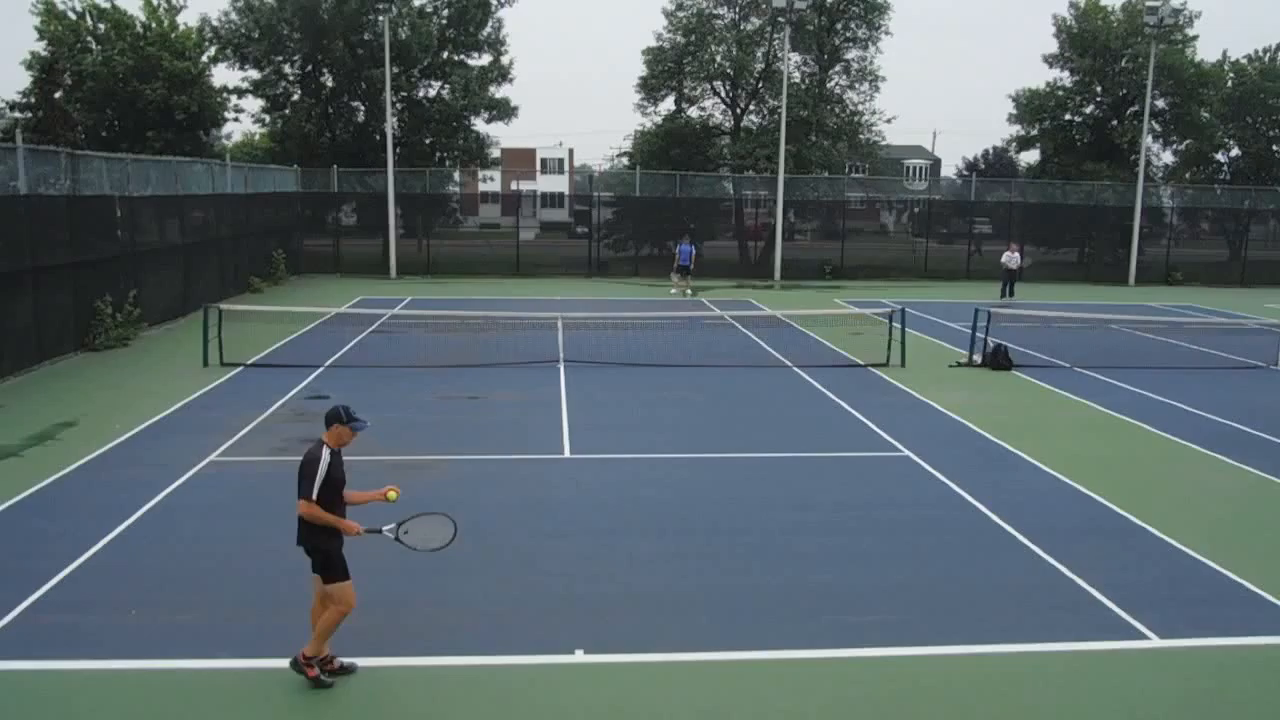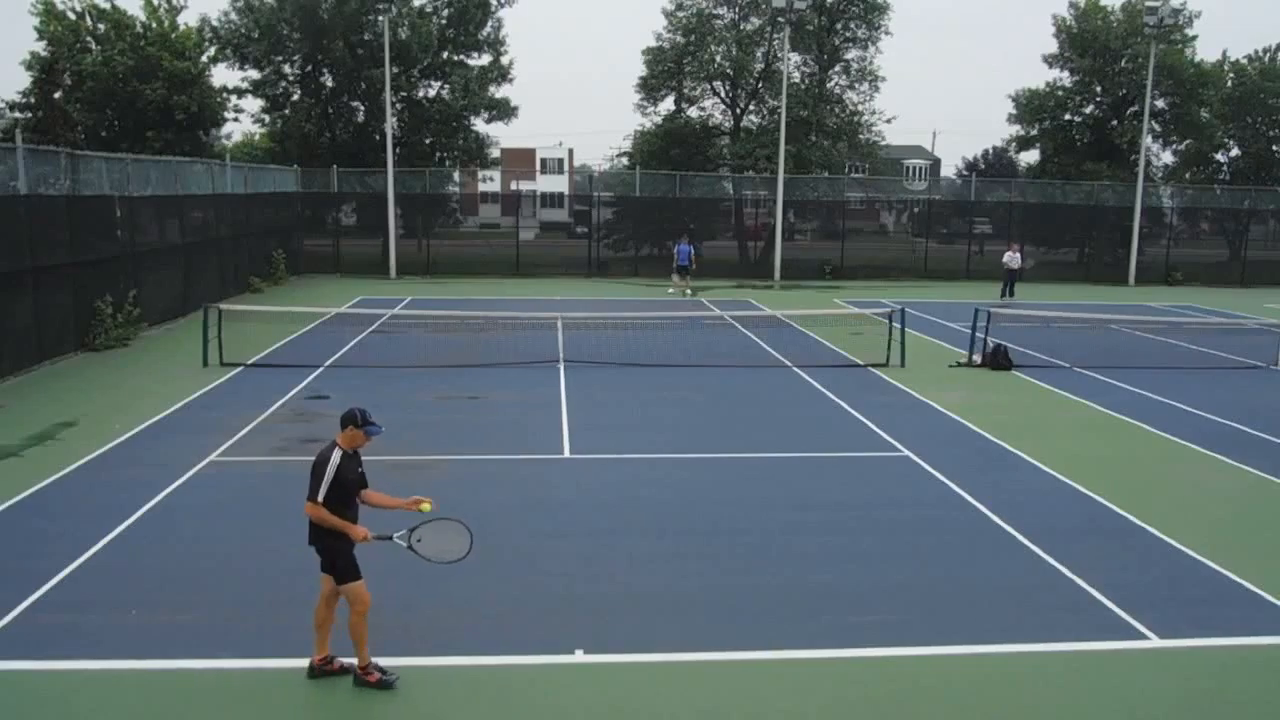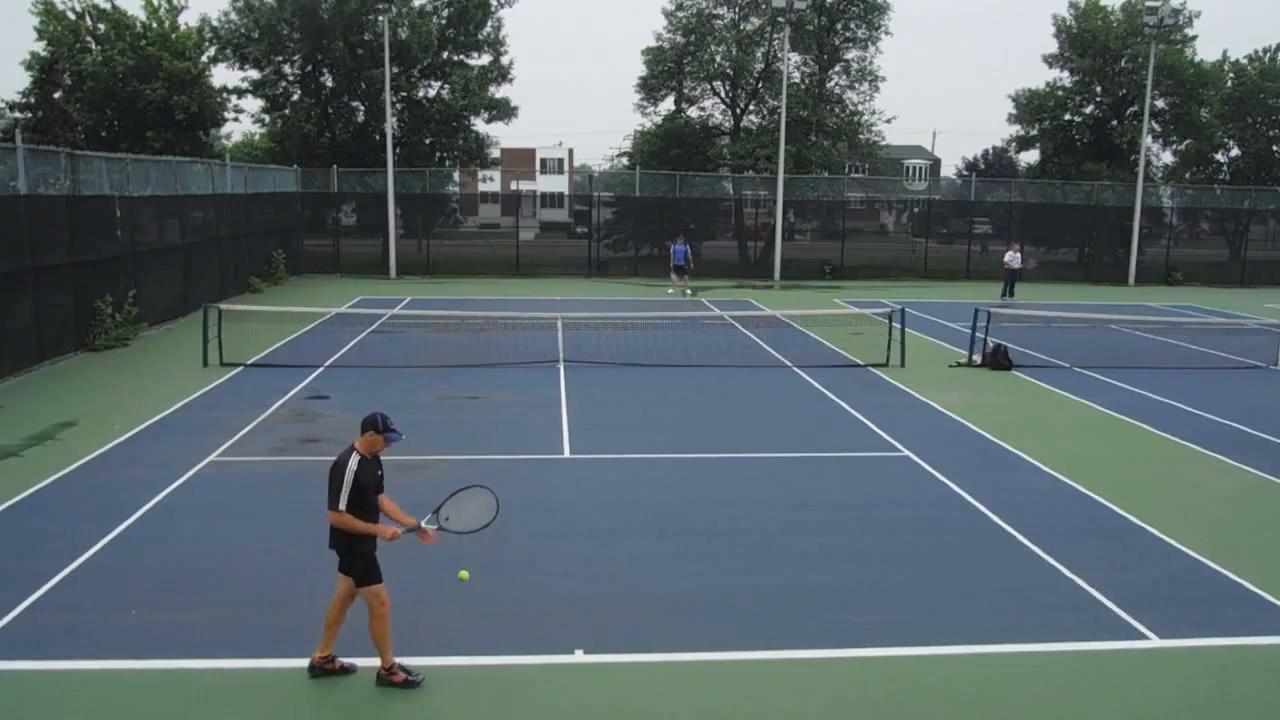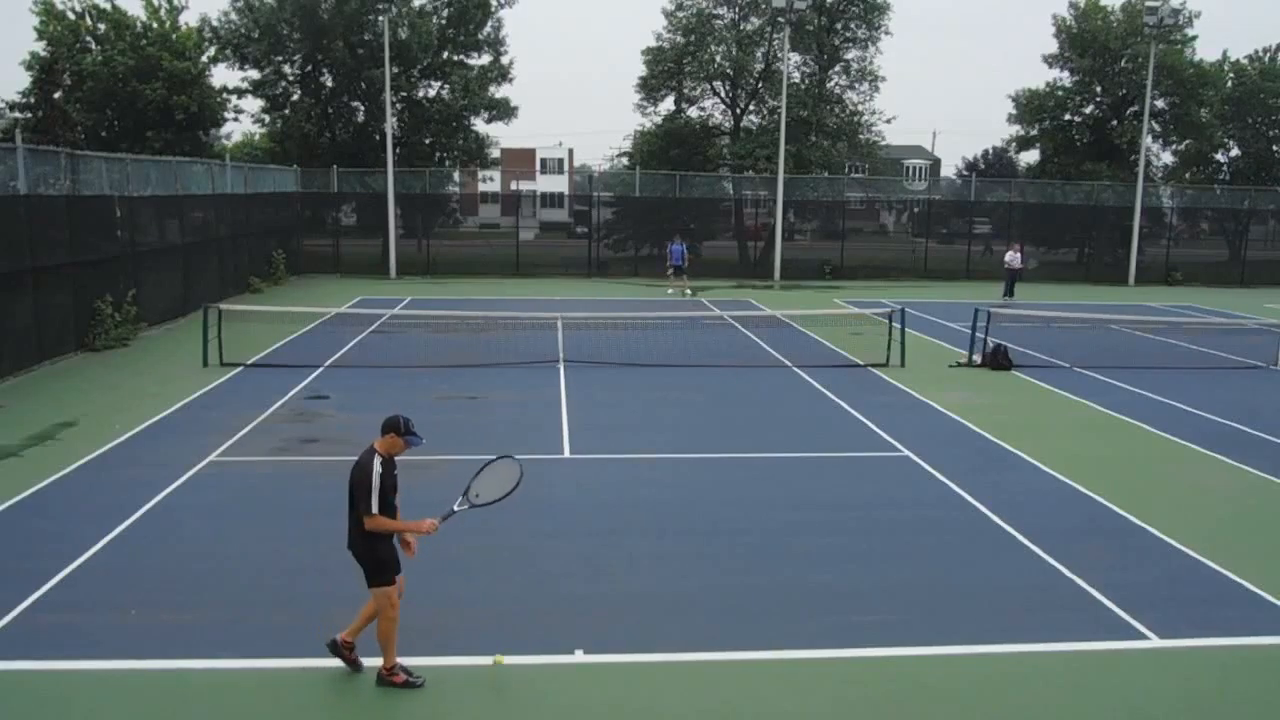
dt=0.2s
person 1, frame 1
left shoulder: (333, 454)
right shoulder: (318, 459)
right elbow: (305, 508)
left wrist: (377, 495)
right wrist: (343, 524)
left hip: (325, 539)
right hip: (322, 540)
left knee: (325, 597)
right knee: (344, 603)
left ankle: (322, 657)
right ankle: (307, 657)
person 1, frame 2
left shoulder: (353, 456)
right shoulder: (329, 462)
left elbow: (364, 494)
right elbow: (312, 509)
left wrist: (405, 503)
right wrist: (350, 528)
left hip: (339, 540)
right hip: (332, 541)
left knee: (329, 597)
right knee: (361, 602)
left ankle: (321, 659)
right ankle: (365, 669)
person 1, frame 3
left shoulder: (374, 459)
right shoulder: (347, 467)
left elbow: (381, 499)
right elbow: (336, 517)
left wrist: (413, 524)
right wrist: (378, 529)
left hip: (359, 543)
right hip: (353, 545)
left knee: (344, 597)
right knee: (380, 605)
left ankle: (322, 659)
right ankle: (388, 669)
person 1, frame 4
left shoulder: (385, 458)
right shoulder: (370, 469)
right elbow: (372, 521)
left wrist: (403, 535)
right wrist: (414, 527)
left hip: (382, 541)
right hip: (369, 544)
left knee: (393, 593)
right knee: (390, 606)
left ankle: (344, 640)
right ankle: (389, 669)
